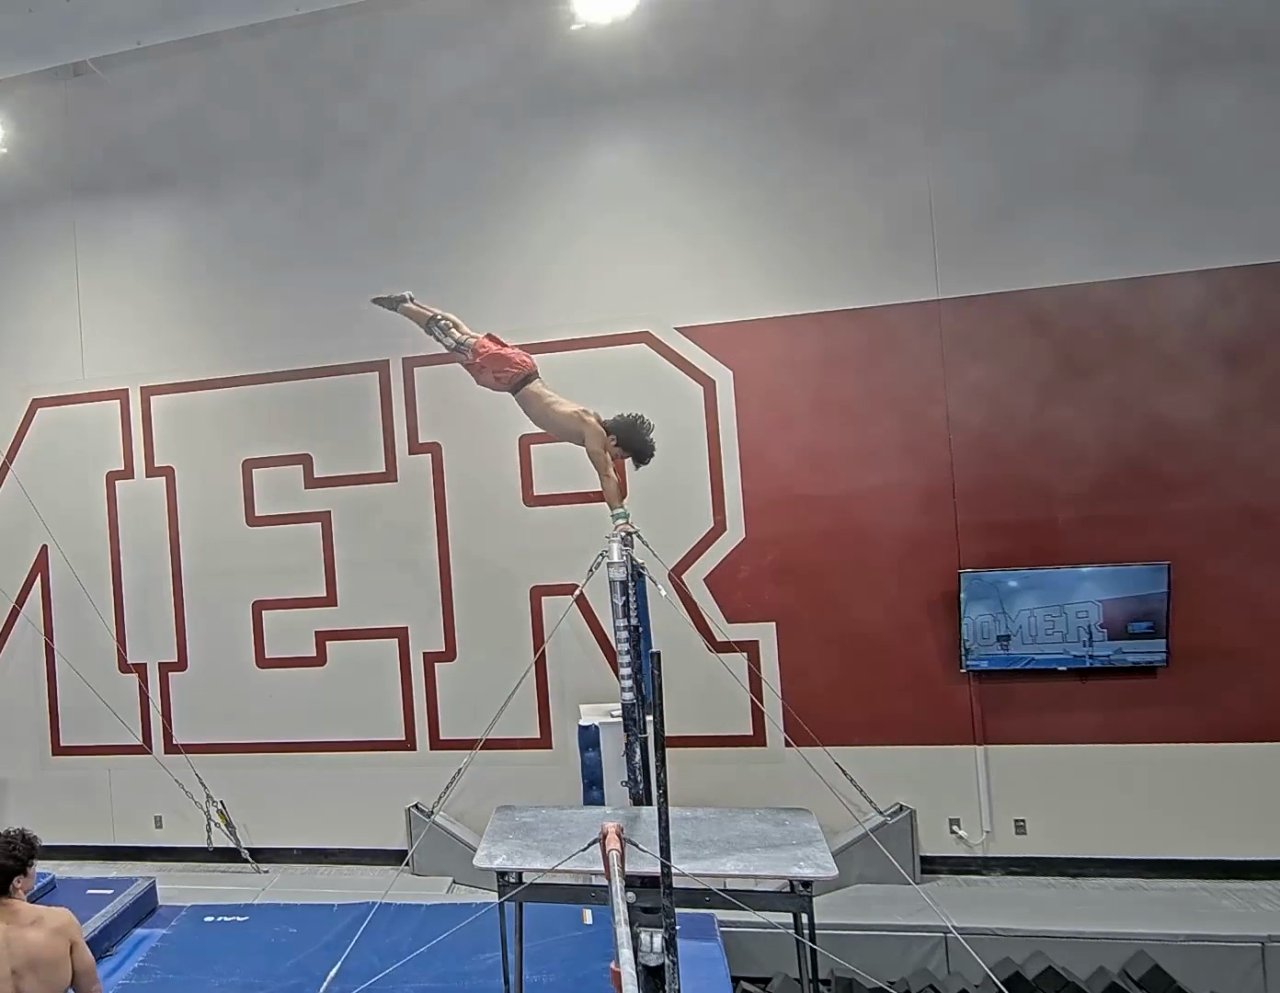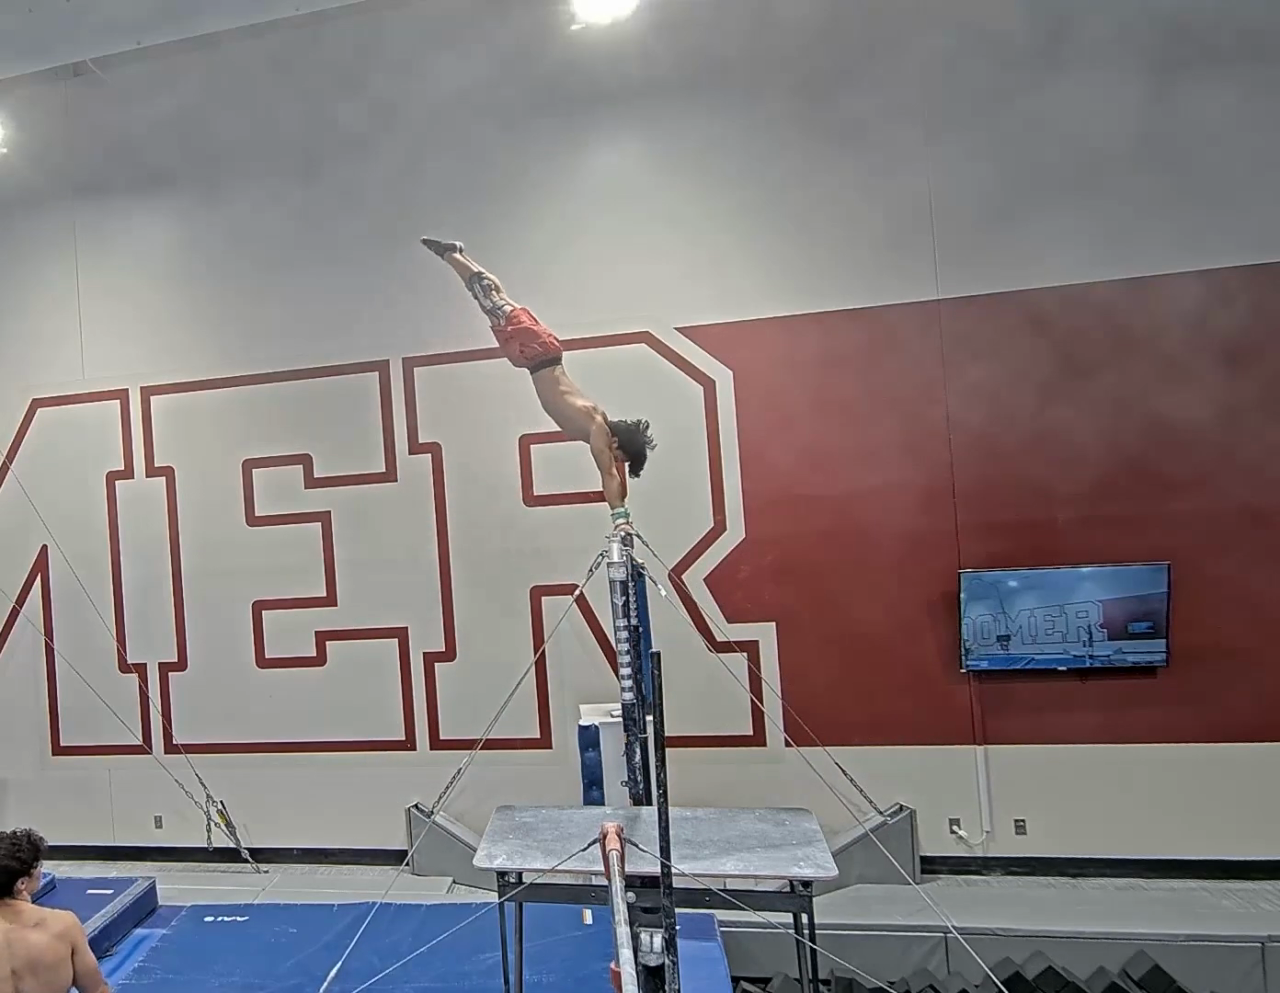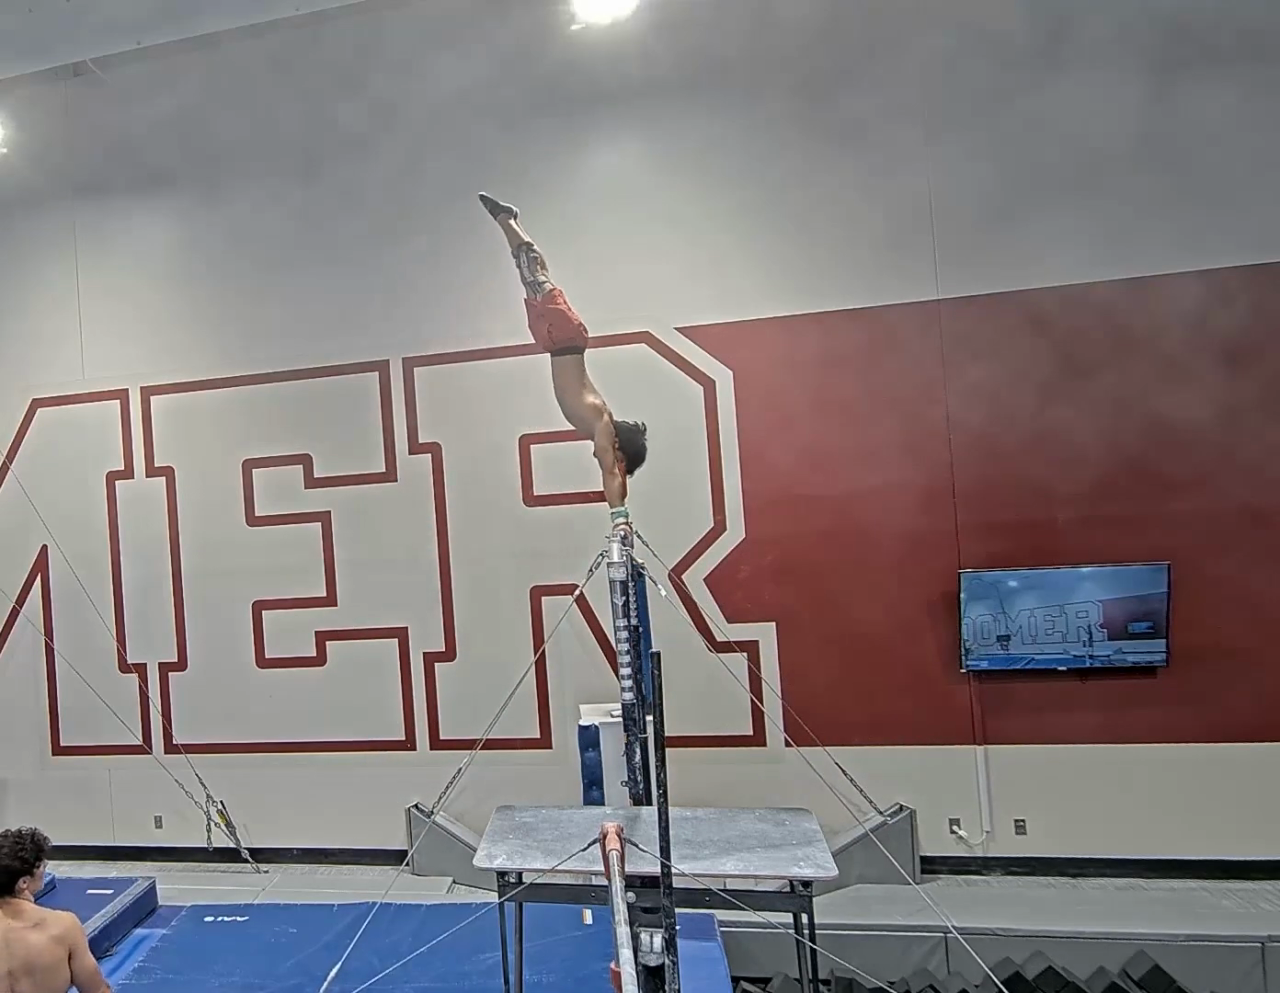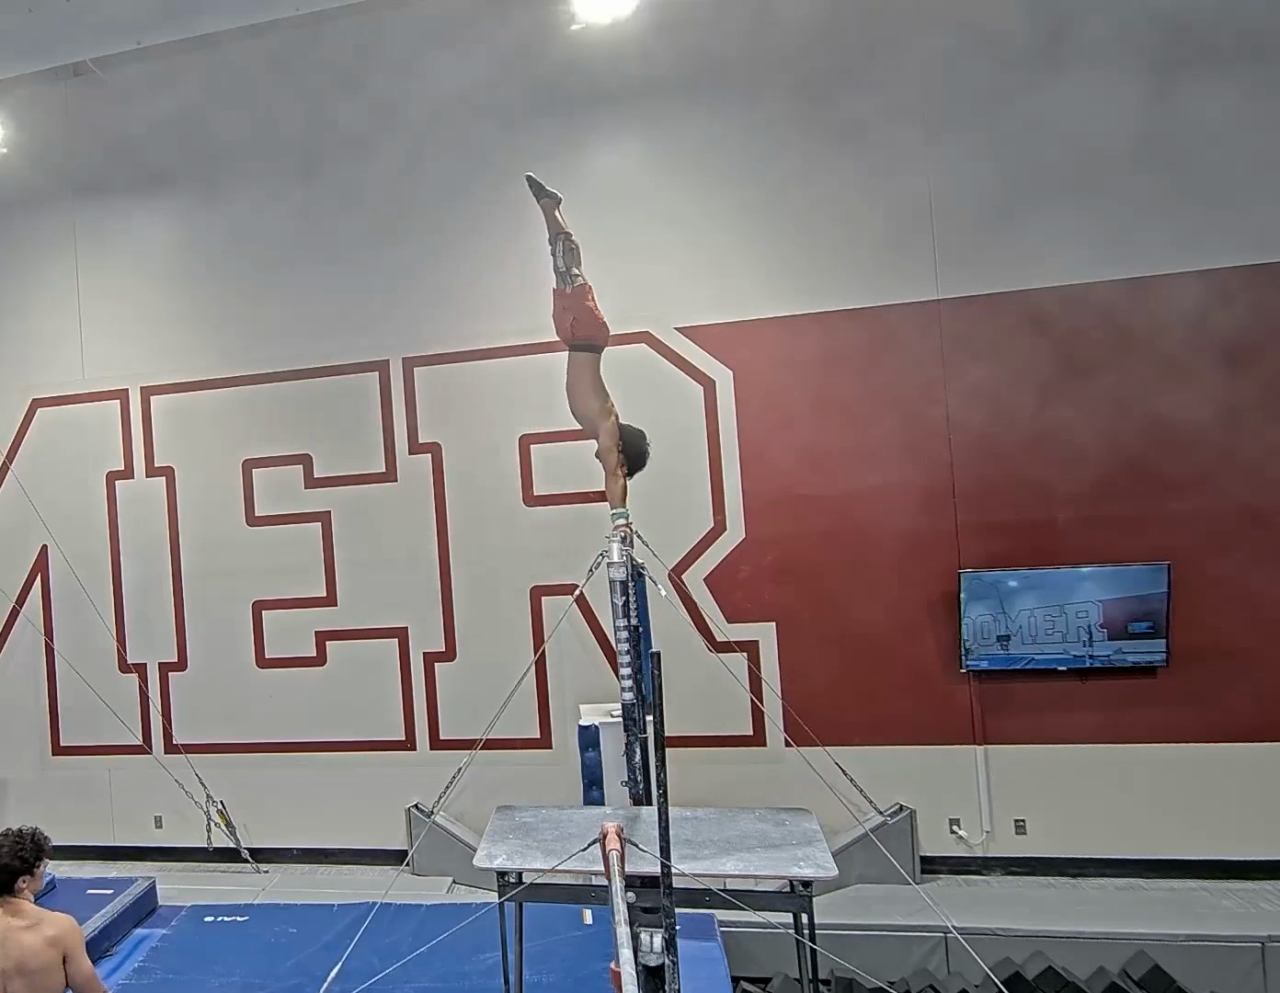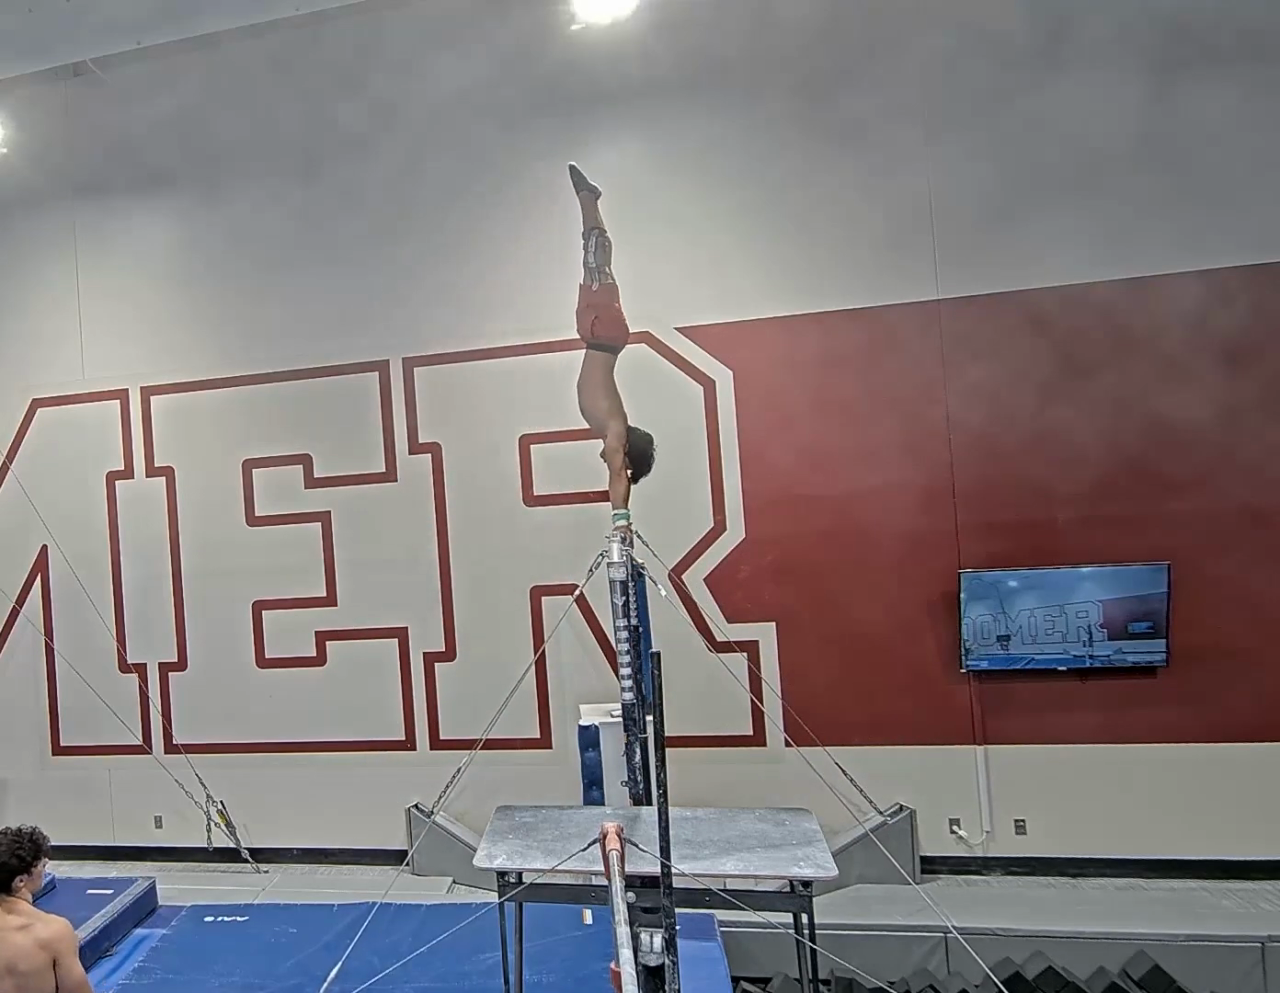
dt=0.1s
person 1, frame 1
left shoulder: (595, 428)
right shoulder: (592, 433)
left elbow: (609, 477)
right elbow: (607, 477)
left wrist: (621, 515)
right wrist: (621, 518)
left hip: (518, 371)
right hip: (511, 371)
left knee: (463, 338)
right knee: (456, 340)
left ankle: (407, 303)
right ankle: (403, 304)
person 1, frame 2
left shoulder: (600, 425)
right shoulder: (597, 429)
left elbow: (612, 476)
right elbow: (610, 478)
left wrist: (620, 514)
right wrist: (620, 517)
left hip: (541, 356)
right hip: (534, 350)
left knee: (500, 303)
right knee: (496, 305)
left ankle: (455, 253)
right ankle: (453, 254)
person 1, frame 3
left shoulder: (605, 427)
right shoulder: (603, 428)
left elbow: (613, 476)
right elbow: (612, 476)
left wrist: (620, 515)
right wrist: (620, 516)
left hip: (567, 341)
right hip: (561, 336)
left knee: (535, 279)
right knee: (536, 278)
person 1, frame 4
left shoulder: (608, 428)
right shoulder: (607, 429)
left elbow: (617, 477)
right elbow: (616, 477)
left wrist: (620, 516)
right wrist: (620, 517)
left hip: (584, 339)
right hip: (582, 335)
right knee: (568, 274)
person 1, frame 5
right shoulder: (617, 432)
left elbow: (617, 478)
right elbow: (617, 478)
left wrist: (621, 519)
right wrist: (620, 518)
left hip: (603, 338)
right hip: (603, 335)
right knee: (598, 269)
right ankle: (586, 198)
